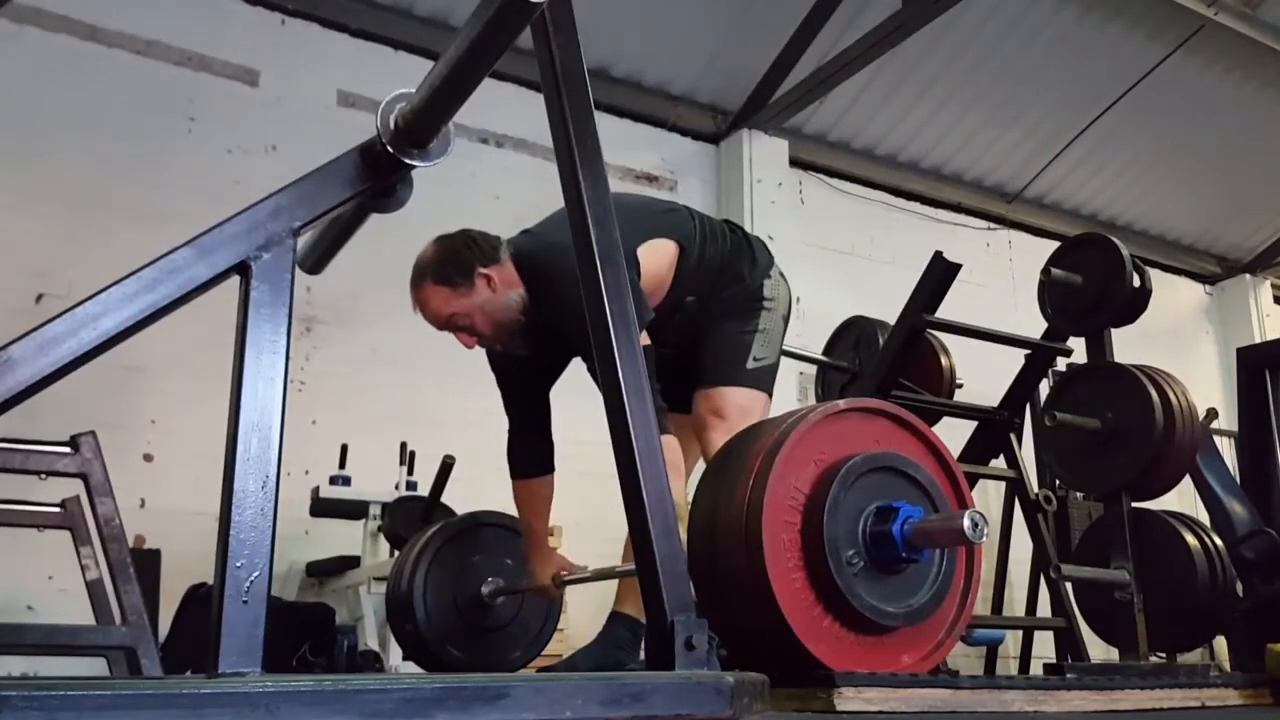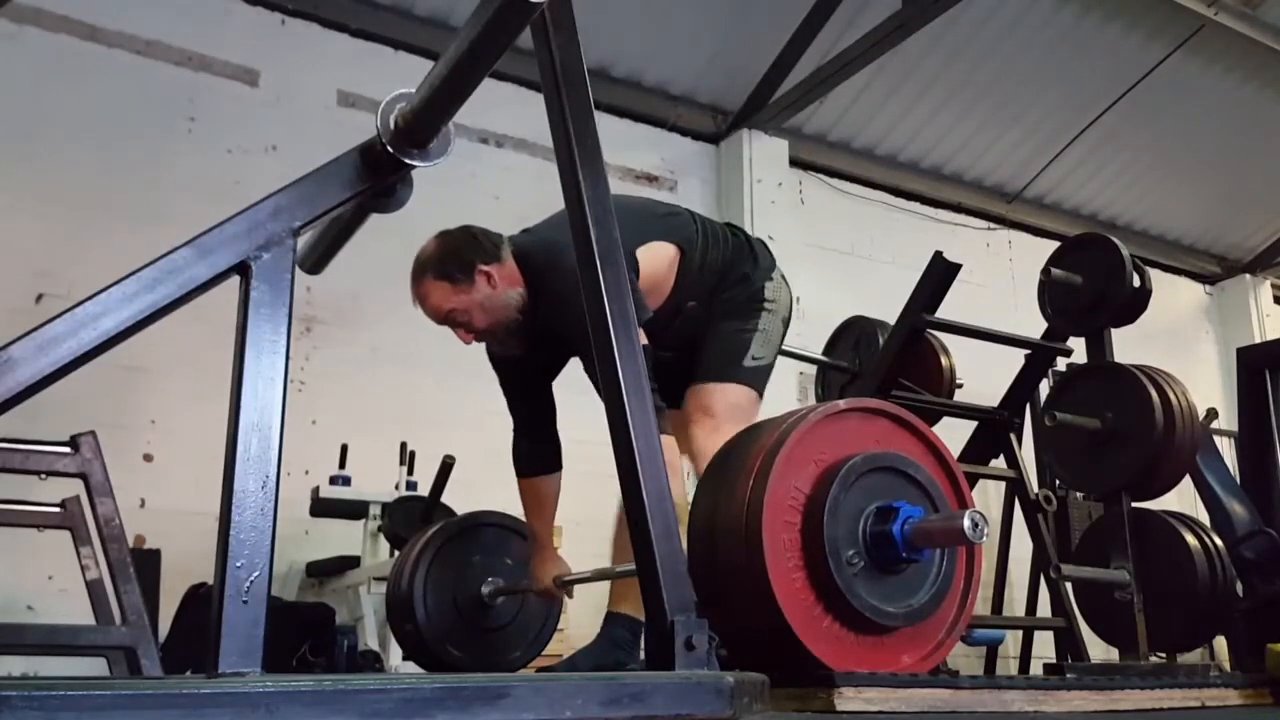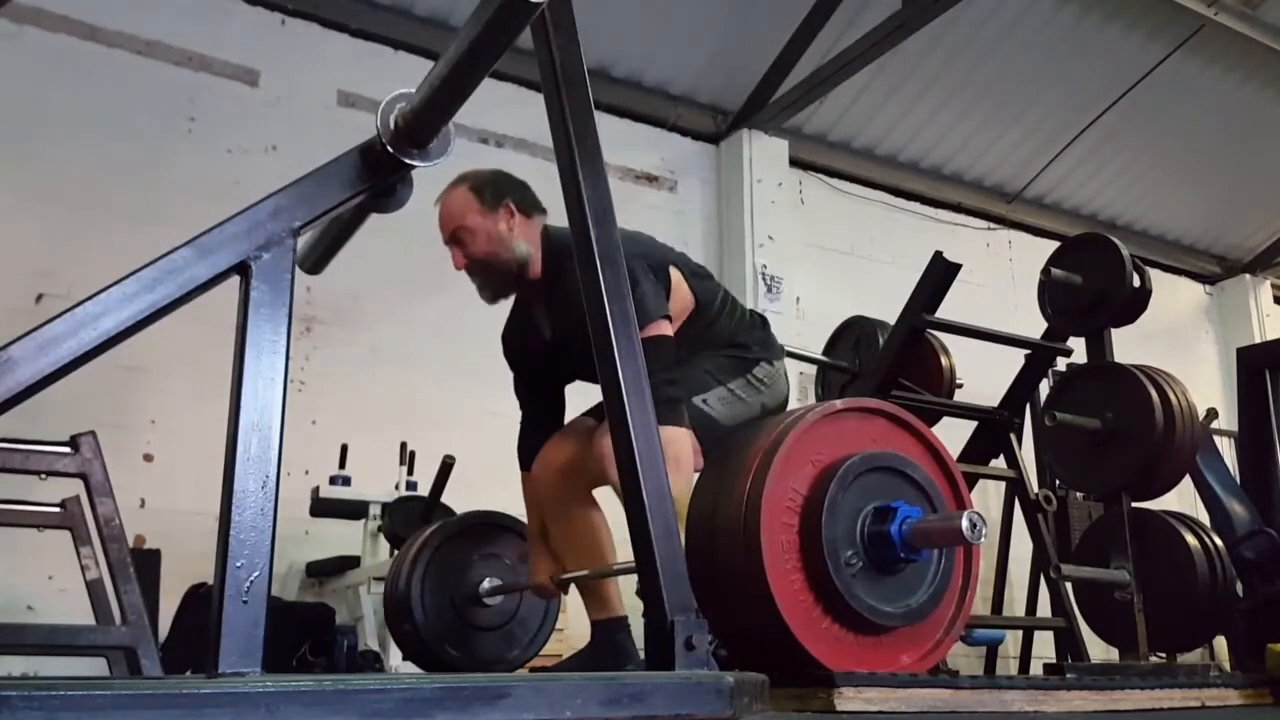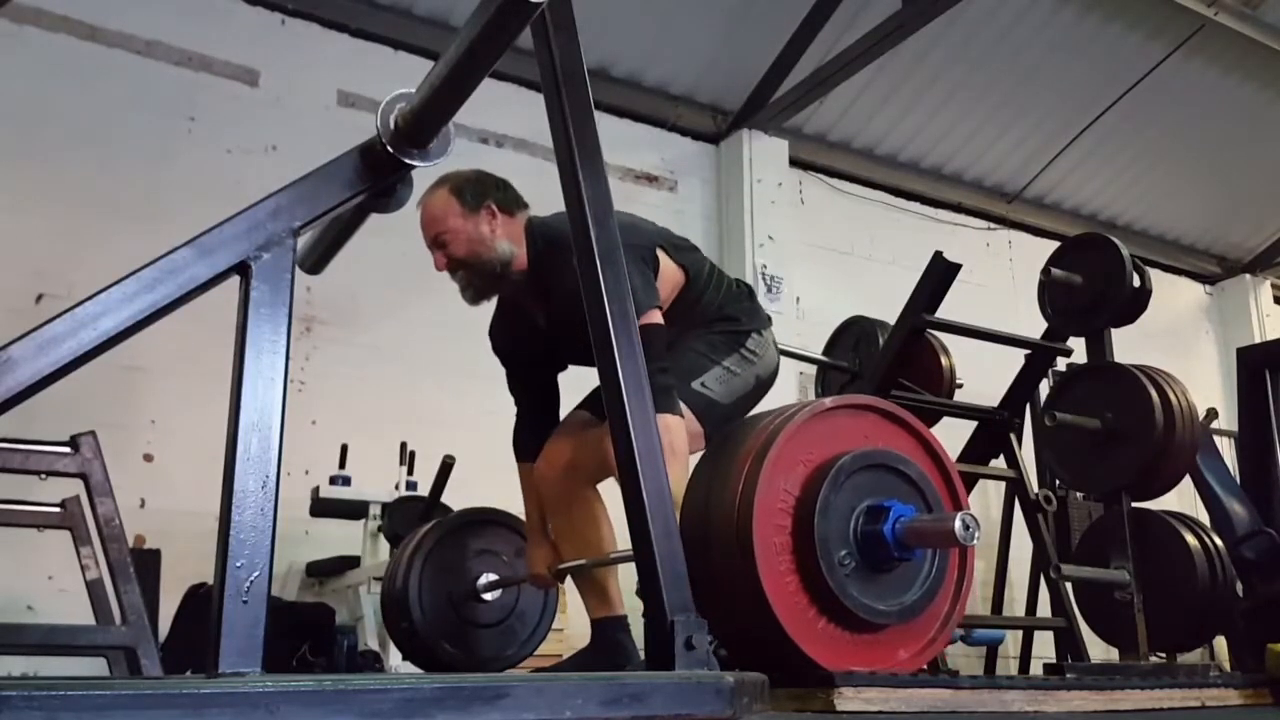
dt=0.5s
person 1, frame 1
left shoulder: (573, 276)
right shoulder: (513, 329)
right elbow: (529, 439)
right wrist: (538, 551)
left hip: (740, 294)
right hip: (676, 323)
left knee: (726, 447)
right ankle: (620, 639)
person 1, frame 2
left shoulder: (572, 277)
right shoulder: (512, 328)
right elbow: (534, 436)
right wrist: (542, 550)
left hip: (741, 294)
right hip: (677, 324)
left knee: (712, 440)
right ankle: (620, 637)
person 1, frame 3
right shoulder: (527, 327)
left elbow: (660, 397)
right elbow: (537, 431)
left wrist: (682, 539)
right wrist: (539, 547)
left hip: (741, 368)
right knee: (552, 469)
right ankle: (612, 641)
person 1, frame 4
right shoulder: (515, 319)
left elbow: (651, 384)
right elbow: (535, 424)
right wrist: (537, 538)
left hip: (729, 339)
right hip: (656, 355)
right knee: (560, 465)
right ankle: (611, 641)
